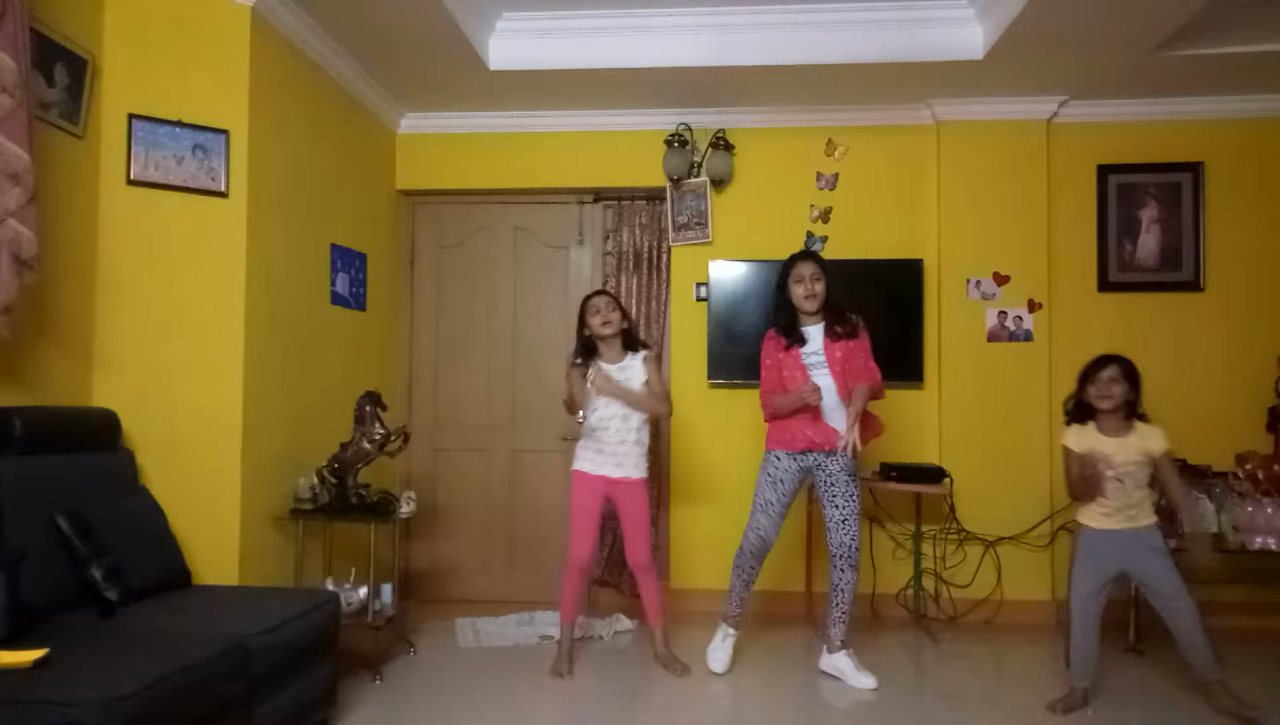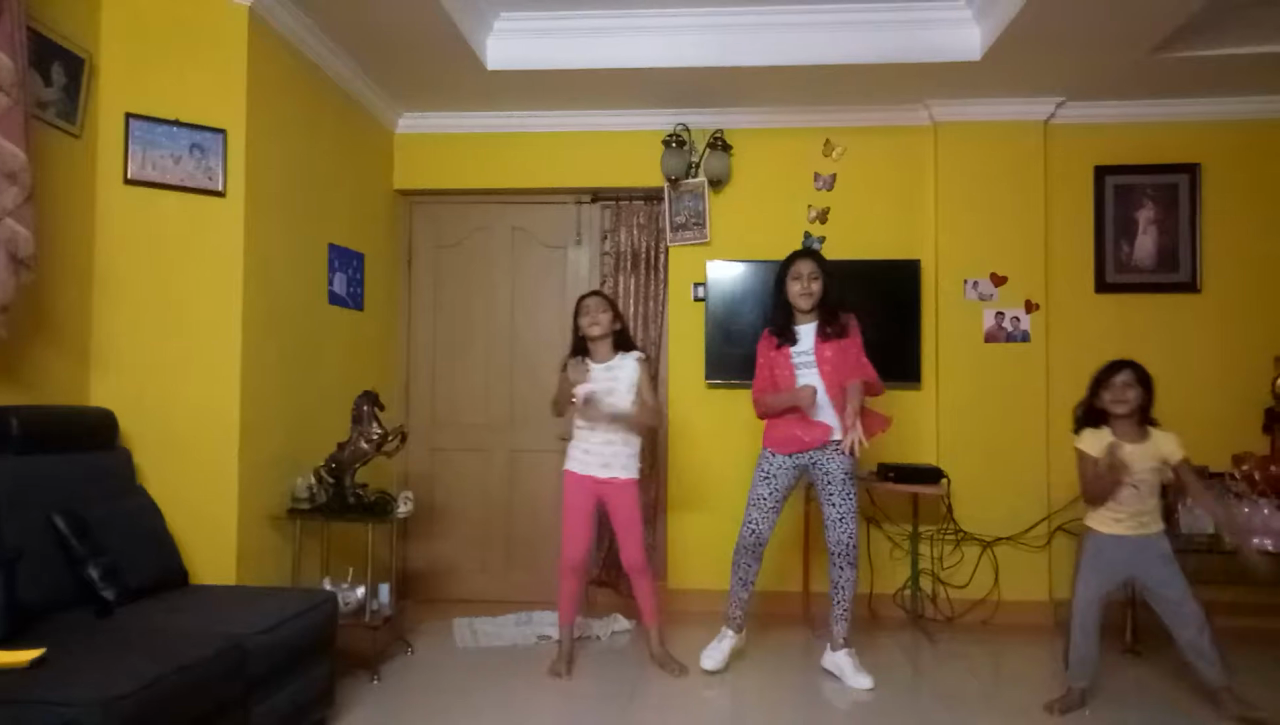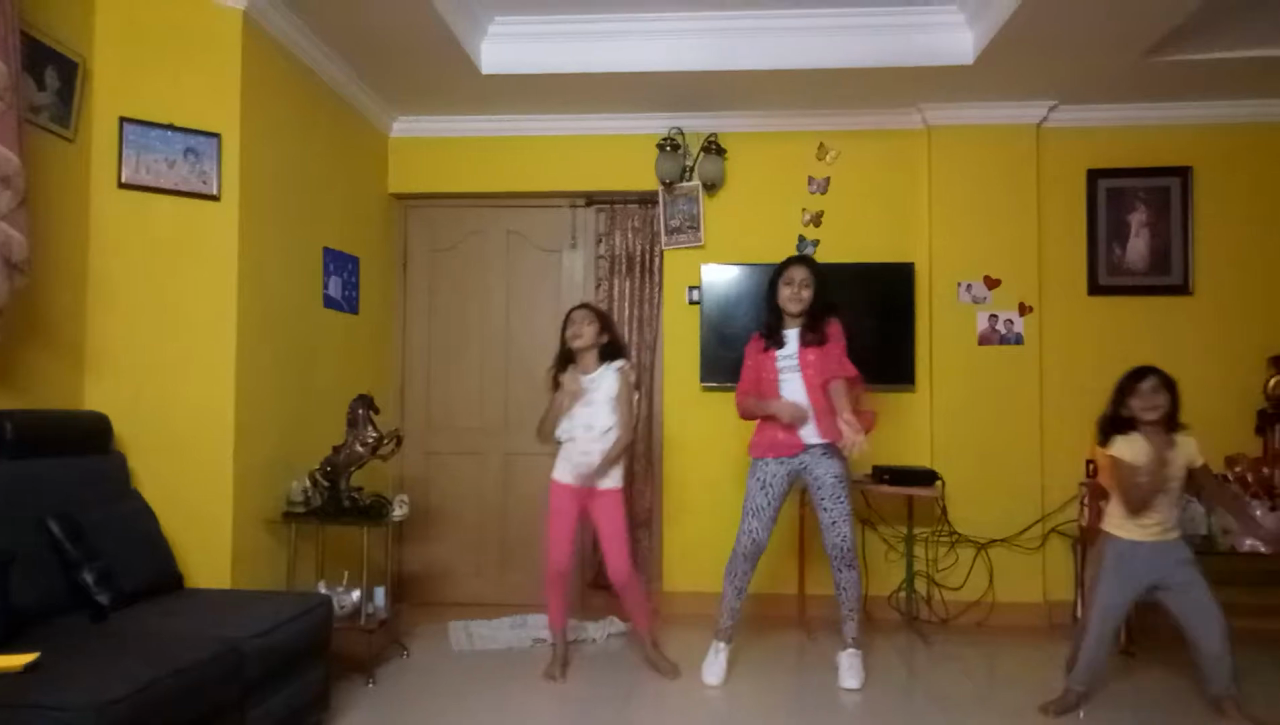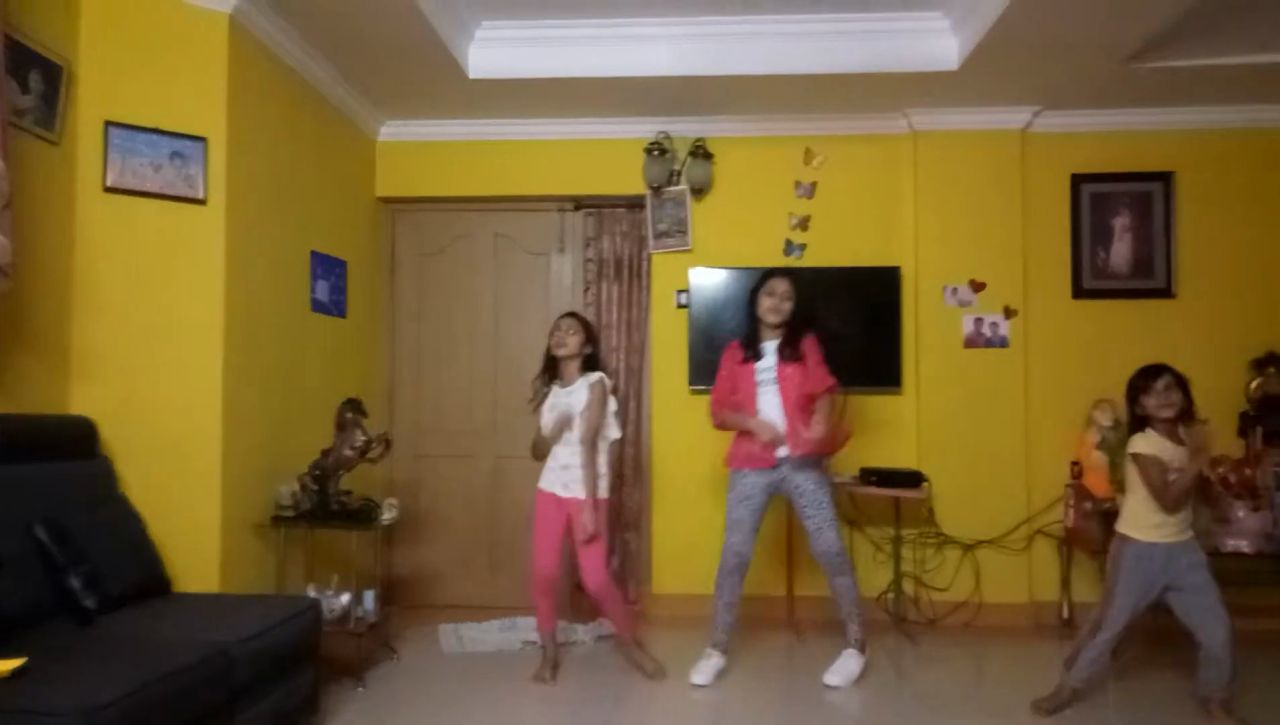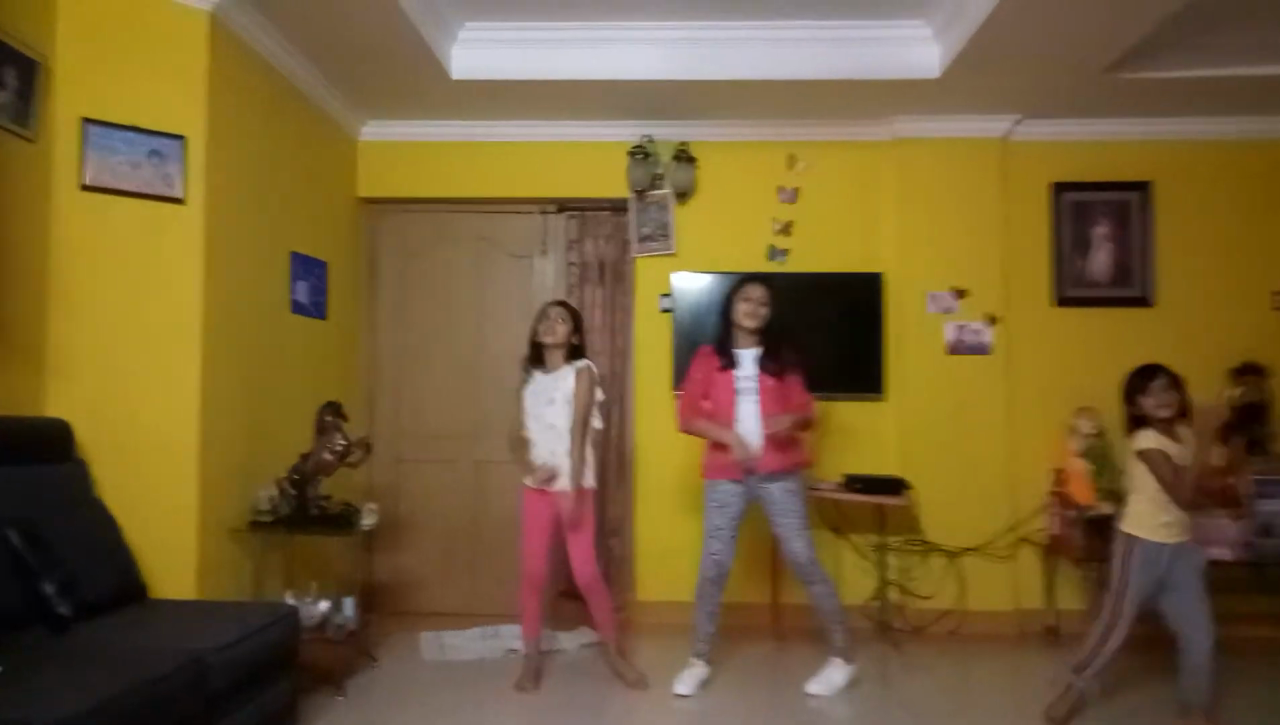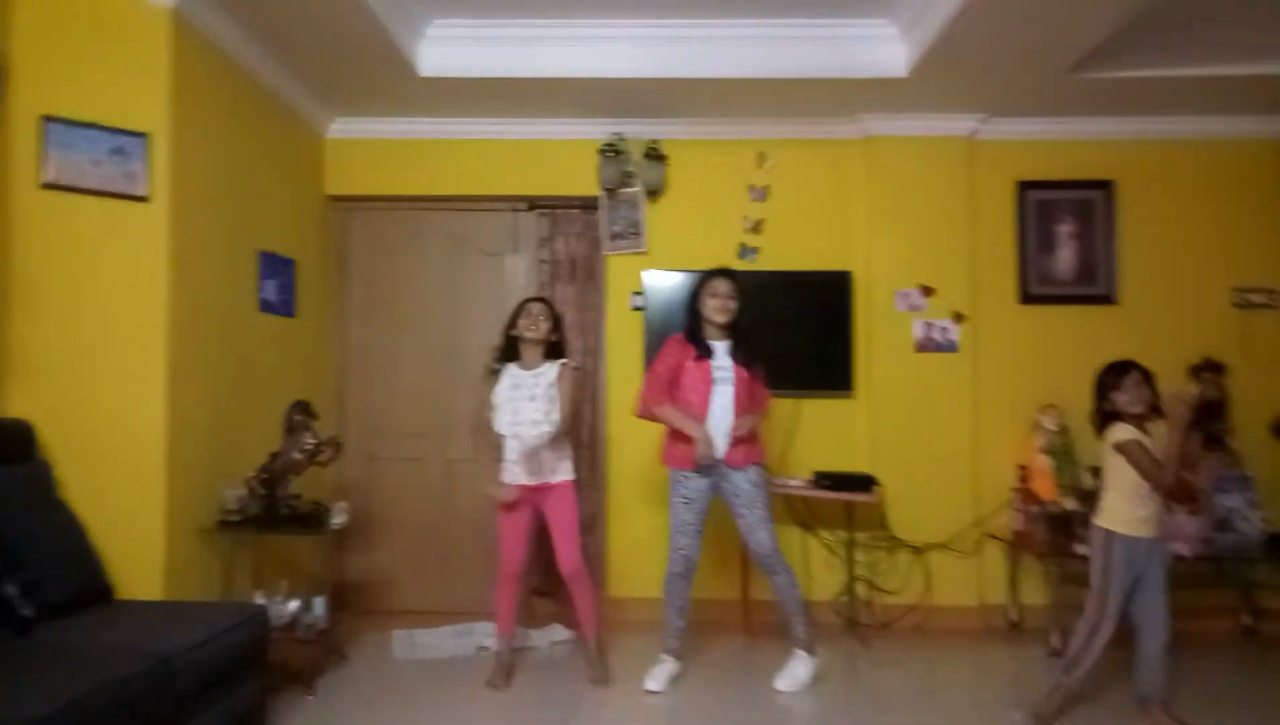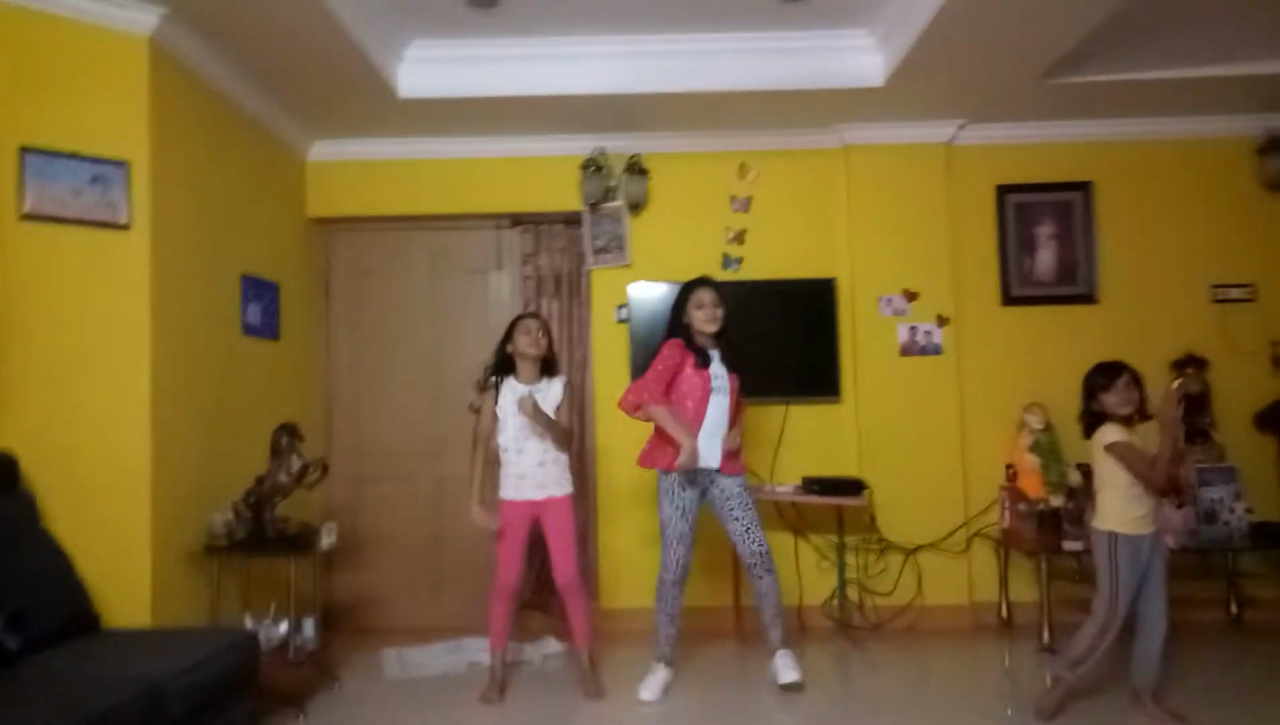
dt=0.1s
person 1, frame 1
left shoulder: (849, 328)
right shoulder: (775, 341)
left elbow: (863, 380)
right elbow: (769, 404)
left wrist: (852, 420)
right wrist: (800, 397)
left hip: (837, 449)
right hip: (787, 449)
left knee: (845, 546)
right knee: (756, 538)
left ankle: (836, 650)
right ankle: (730, 625)
person 1, frame 2
left shoulder: (842, 326)
right shoulder: (771, 339)
left elbow: (856, 376)
right elbow: (761, 402)
left wrist: (853, 418)
right wrist: (793, 397)
left hip: (834, 447)
right hip: (782, 448)
left knee: (844, 544)
right knee: (752, 535)
left ankle: (838, 649)
right ankle: (732, 629)
person 1, frame 3
left shoulder: (827, 330)
right shoulder: (759, 342)
left elbow: (840, 376)
right elbow: (745, 401)
left wrist: (847, 416)
right wrist: (775, 407)
left hip: (822, 450)
right hip: (772, 452)
left knee: (841, 544)
right knee: (748, 543)
left ankle: (851, 647)
right ankle: (721, 641)
person 1, frame 4
left shoulder: (804, 345)
right shoulder: (736, 352)
left elbow: (820, 392)
right elbow: (718, 412)
left wrist: (820, 422)
right wrist: (753, 424)
left hip: (802, 461)
right hip: (751, 465)
left knee: (830, 550)
right knee: (735, 556)
left ankle: (854, 646)
right ankle: (716, 651)
person 1, frame 5
left shoulder: (779, 358)
right shoulder: (709, 357)
left elbow: (802, 411)
right elbow: (689, 417)
left wrist: (786, 422)
right wrist: (730, 439)
left hip: (778, 472)
right hip: (726, 474)
left knee: (803, 560)
right knee: (714, 565)
left ankle: (840, 656)
right ankle: (699, 659)
person 1, frame 6
left shoulder: (744, 353)
right shoulder: (679, 347)
left elbow: (758, 404)
right elbow: (650, 401)
left wrist: (751, 421)
right wrist: (693, 429)
left hip: (741, 464)
right hip: (690, 466)
left knee: (765, 550)
right knee: (681, 559)
left ankle: (803, 648)
right ankle: (669, 656)
person 1, frame 7
left shoulder: (724, 359)
right shoulder: (676, 349)
right elbow: (645, 398)
left wrist: (735, 433)
right wrist: (683, 439)
left hip: (723, 470)
right hip: (684, 471)
left knee: (757, 552)
right knee: (676, 565)
left ankle: (778, 650)
right ankle: (662, 663)
person 2, frame 1
left shoulder: (643, 361)
right shoulder: (582, 365)
left elbow: (663, 407)
right elbow: (571, 405)
left wrist: (615, 387)
right wrist: (578, 393)
left hip: (631, 474)
right hip: (588, 471)
left knee: (641, 559)
right knee: (579, 558)
left ankle: (660, 645)
right ankle: (565, 644)
person 2, frame 2
left shoulder: (635, 362)
right shoulder: (575, 366)
left elbow: (652, 417)
right elbow: (558, 409)
left wrist: (607, 414)
right wrist: (567, 389)
left hip: (622, 476)
right hip: (580, 472)
left knee: (636, 560)
right knee: (573, 558)
left ankle: (656, 645)
right ankle: (565, 645)
person 2, frame 3
left shoulder: (618, 372)
right shoulder: (563, 378)
left elbow: (627, 433)
right elbow: (543, 433)
left wrist: (596, 470)
right wrist: (563, 399)
left hip: (605, 484)
right hip: (563, 482)
left knee: (620, 571)
right knee: (557, 567)
left ankle: (649, 644)
right ankle: (559, 649)
person 2, frame 4
left shoulder: (596, 384)
right shoulder: (548, 391)
left elbow: (590, 442)
right elbow: (537, 452)
left wrist: (589, 507)
right wrist: (551, 434)
left hip: (589, 494)
right hip: (550, 492)
left knee: (596, 581)
right knee: (544, 574)
left ankle: (631, 645)
right ankle: (549, 652)
person 2, frame 5
left shoulder: (582, 371)
right shoulder: (532, 380)
left elbow: (581, 428)
right elbow: (526, 437)
left wrist: (575, 493)
right wrist: (531, 465)
left hip: (578, 484)
right hip: (539, 486)
left knee: (587, 575)
right knee: (533, 572)
left ankle: (613, 651)
right ankle: (532, 658)
person 2, frame 6
left shoulder: (562, 370)
right shoulder: (502, 374)
left elbow: (565, 424)
right elbow: (492, 432)
left wrist: (542, 447)
right wrist: (497, 481)
left hip: (557, 480)
right hip: (515, 482)
left knee: (572, 566)
right knee: (510, 568)
left ankle: (593, 651)
right ankle: (504, 655)
person 2, frame 7
left shoulder: (558, 387)
right shoulder: (497, 388)
left elbow: (566, 440)
right elbow: (482, 445)
left wrist: (542, 417)
right wrist: (476, 501)
left hip: (557, 495)
right hip: (515, 496)
left knee: (569, 579)
right knee: (507, 583)
left ankle: (585, 665)
right ankle: (497, 670)
person 3, frame 1
left shoulder: (1150, 435)
right shoulder: (1077, 437)
left elbow: (1175, 487)
right elbow: (1078, 494)
right wrist: (1089, 471)
left hip: (1143, 535)
right hip: (1096, 536)
left knee: (1181, 610)
right knee: (1082, 612)
left ankle: (1216, 686)
right ankle: (1080, 687)
person 3, frame 2
left shoulder: (1164, 441)
right shoulder: (1091, 440)
left elbow: (1197, 490)
right elbow: (1093, 498)
left wrist: (1235, 532)
right wrist: (1108, 470)
left hip: (1150, 542)
right hip: (1103, 542)
left knee: (1188, 617)
right knee: (1083, 615)
left ankle: (1223, 691)
right ankle: (1077, 688)
person 3, frame 3
left shoulder: (1183, 445)
right shoulder: (1121, 446)
left elbow: (1219, 491)
right elbow: (1133, 506)
right wrist: (1154, 472)
left hip: (1169, 547)
right hip: (1122, 547)
left knee: (1210, 624)
right knee: (1097, 622)
left ankle: (1226, 699)
right ankle: (1075, 688)
person 3, frame 4
left shoulder: (1189, 440)
right shoulder: (1144, 444)
left elbow: (1192, 493)
right elbow: (1169, 501)
right wrist: (1197, 460)
left hip: (1182, 548)
right hip: (1138, 547)
left knee: (1216, 627)
right knee: (1111, 622)
right ankle: (1069, 686)
person 3, frame 5
left shoulder: (1179, 438)
right shoulder: (1148, 441)
left elbow: (1197, 493)
right elbow: (1184, 496)
right wrist: (1199, 449)
left hip: (1179, 546)
right hip: (1141, 543)
left knee: (1198, 631)
right knee: (1117, 620)
right ankle: (1075, 689)
person 3, frame 6
left shoulder: (1146, 434)
right shoulder: (1121, 435)
left elbow: (1174, 487)
right elbow: (1165, 483)
right wrist: (1177, 428)
left hip: (1150, 541)
right hip: (1117, 538)
left knee: (1155, 626)
right knee: (1101, 618)
right ankle: (1063, 687)
person 3, frame 7
left shoulder: (1128, 434)
right shoulder: (1109, 435)
left elbow: (1164, 485)
right elbow: (1152, 480)
left wrist: (1172, 438)
right wrist: (1168, 428)
left hip: (1147, 537)
right hip: (1117, 537)
left knee: (1155, 619)
right knee: (1108, 616)
left ankle: (1145, 694)
right ankle: (1063, 680)
